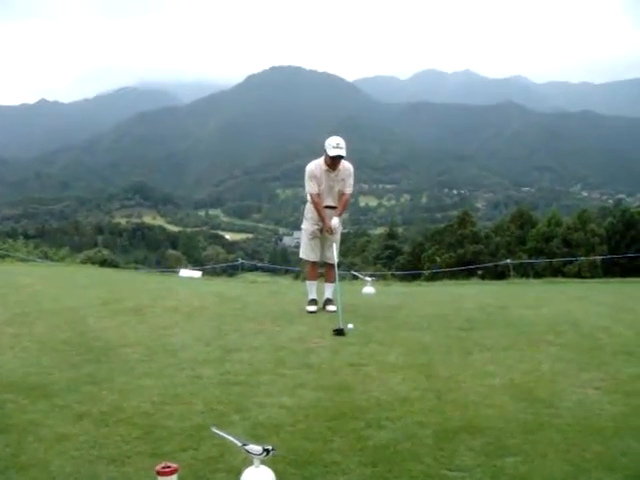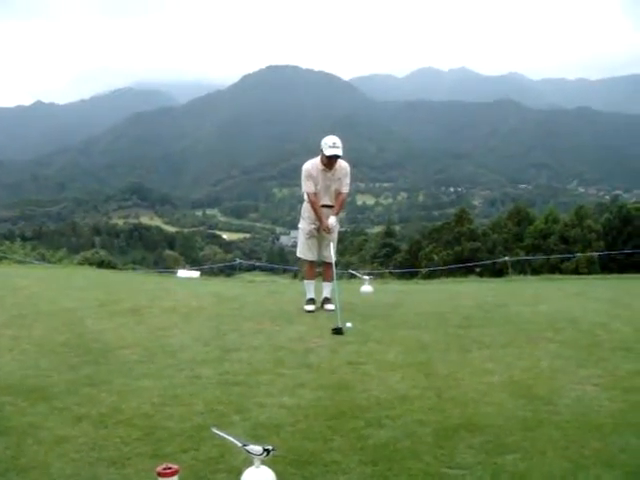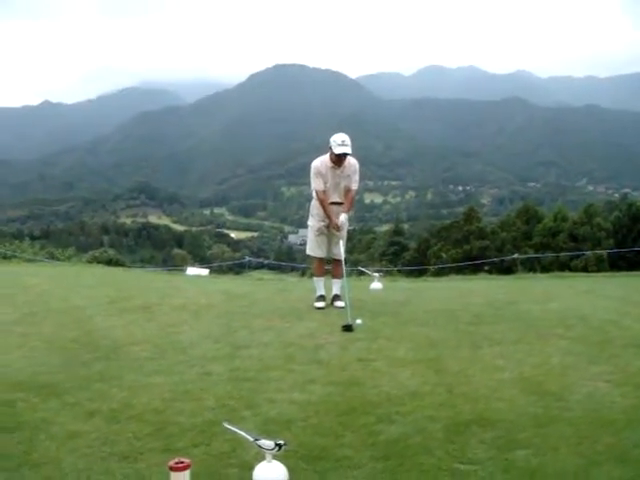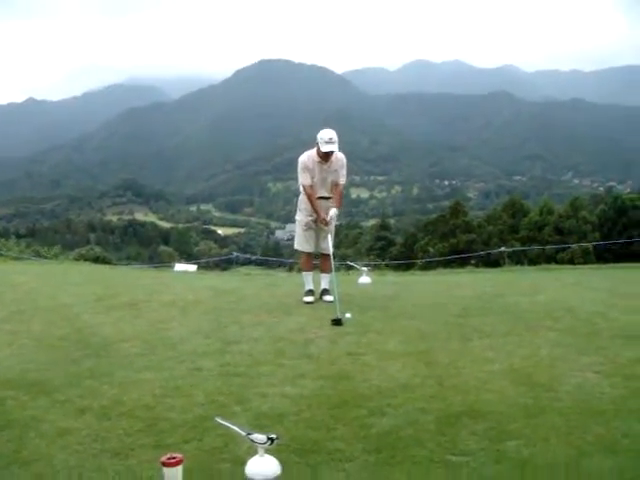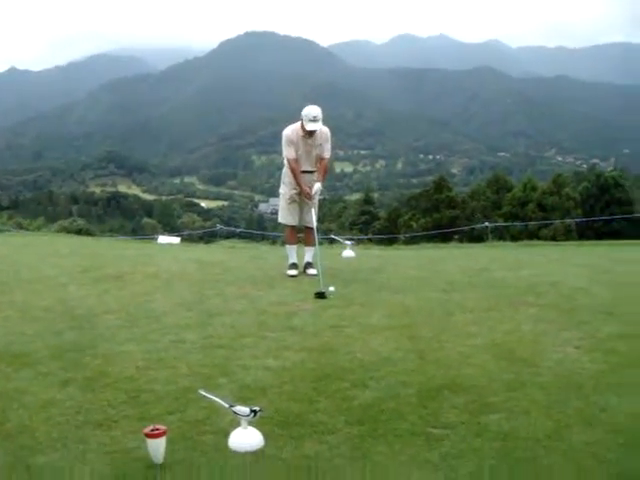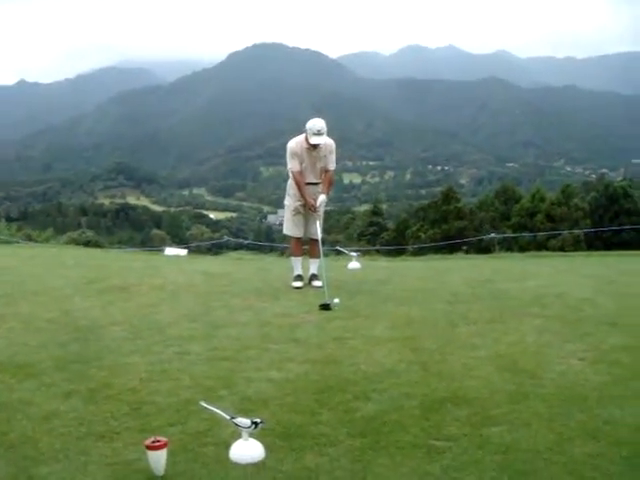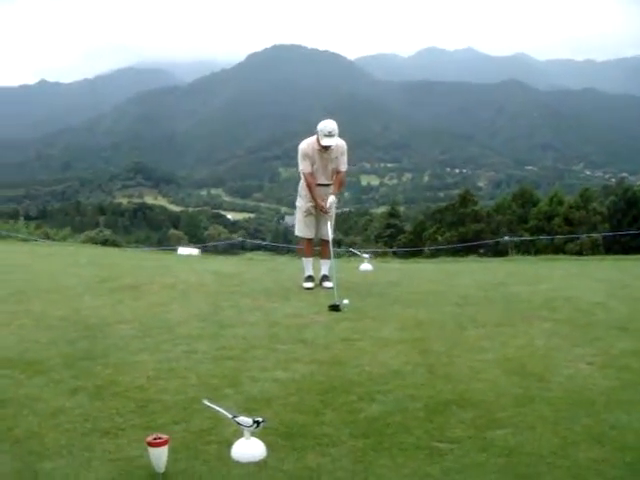
dt=0.2s
person 1, frame 1
left shoulder: (348, 168)
right shoulder: (312, 168)
left elbow: (346, 195)
right elbow: (315, 197)
left wrist: (336, 217)
right wrist: (324, 221)
left hip: (335, 214)
right hip: (314, 213)
left knee: (331, 260)
right knee: (311, 258)
left ankle: (328, 297)
right ankle: (312, 297)
person 1, frame 2
left shoulder: (344, 167)
right shoulder: (309, 167)
left elbow: (342, 194)
right elbow: (312, 197)
left wrist: (333, 216)
right wrist: (322, 220)
left hip: (332, 213)
right hip: (311, 212)
left knee: (329, 259)
right knee: (308, 258)
left ankle: (327, 296)
right ankle: (310, 297)
person 1, frame 3
left shoulder: (353, 164)
right shoulder: (317, 165)
left elbow: (351, 191)
right elbow: (321, 194)
left wrist: (344, 214)
right wrist: (331, 218)
left hip: (341, 211)
right hip: (320, 210)
left knee: (338, 256)
right knee: (318, 255)
left ankle: (336, 293)
right ankle: (320, 294)
person 1, frame 4
left shoulder: (340, 159)
right shoulder: (305, 159)
left elbow: (339, 186)
right elbow: (308, 189)
left wrist: (335, 209)
right wrist: (318, 213)
left hip: (329, 205)
right hip: (308, 204)
left knee: (326, 250)
right knee: (306, 249)
left ankle: (325, 288)
right ankle: (308, 288)
person 1, frame 5
left shoulder: (325, 133)
right shoulder: (289, 133)
left elbow: (324, 160)
right elbow: (292, 162)
left wrist: (319, 182)
right wrist: (302, 187)
left hip: (312, 178)
right hip: (292, 178)
left knee: (310, 223)
right knee: (290, 222)
left ankle: (309, 261)
right ankle: (292, 261)
person 1, frame 6
left shoulder: (330, 144)
right shoulder: (293, 145)
left elbow: (329, 172)
right elbow: (297, 175)
left wrist: (324, 194)
right wrist: (306, 199)
left hip: (318, 190)
right hip: (297, 190)
left knee: (315, 235)
right knee: (295, 234)
left ankle: (314, 273)
right ankle: (297, 273)
person 1, frame 7
left shoulder: (341, 145)
right shoulder: (305, 147)
left elbow: (341, 173)
right elbow: (308, 177)
left wrist: (334, 195)
right wrist: (317, 200)
left hip: (329, 192)
right hip: (308, 191)
left knee: (327, 236)
right knee: (306, 236)
left ankle: (325, 274)
right ankle: (308, 274)
